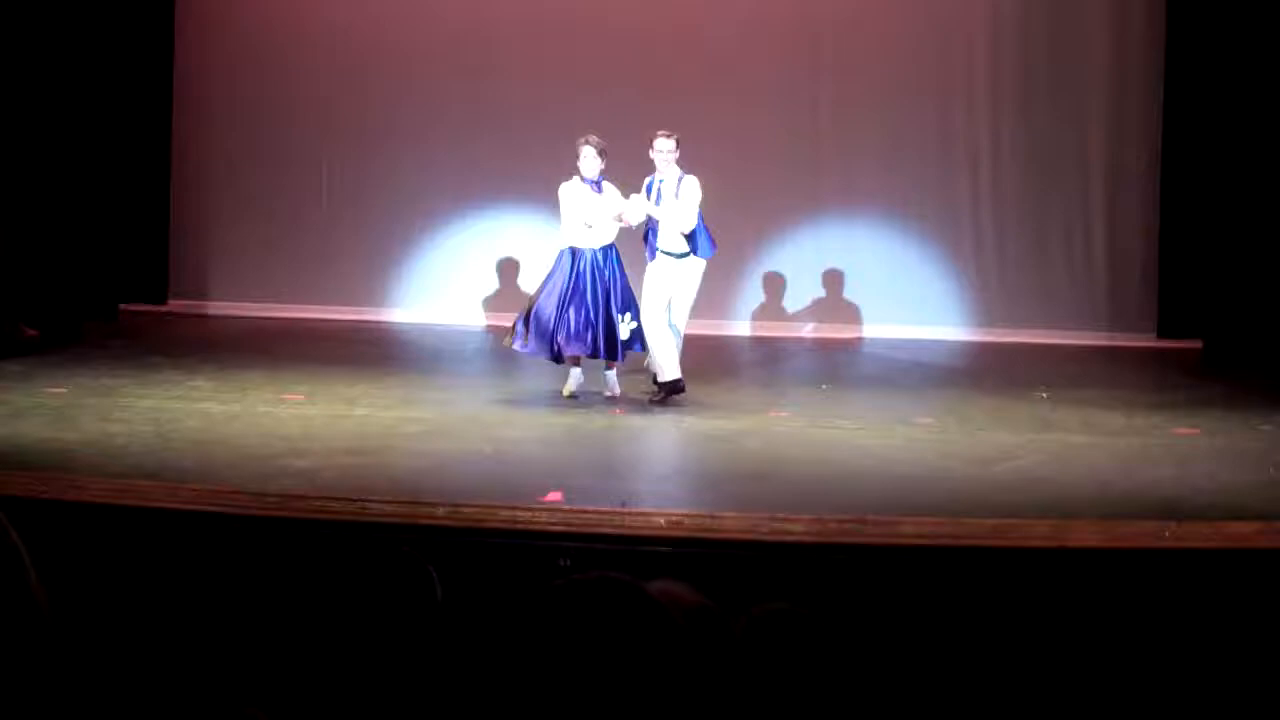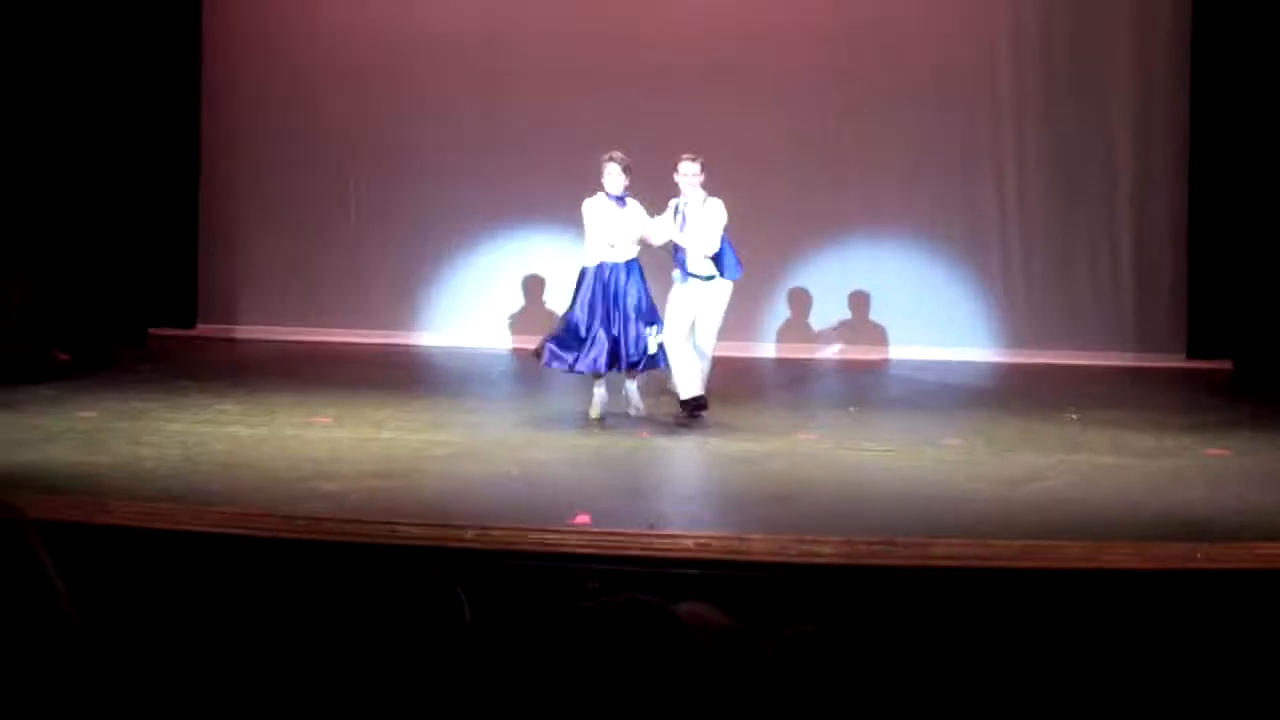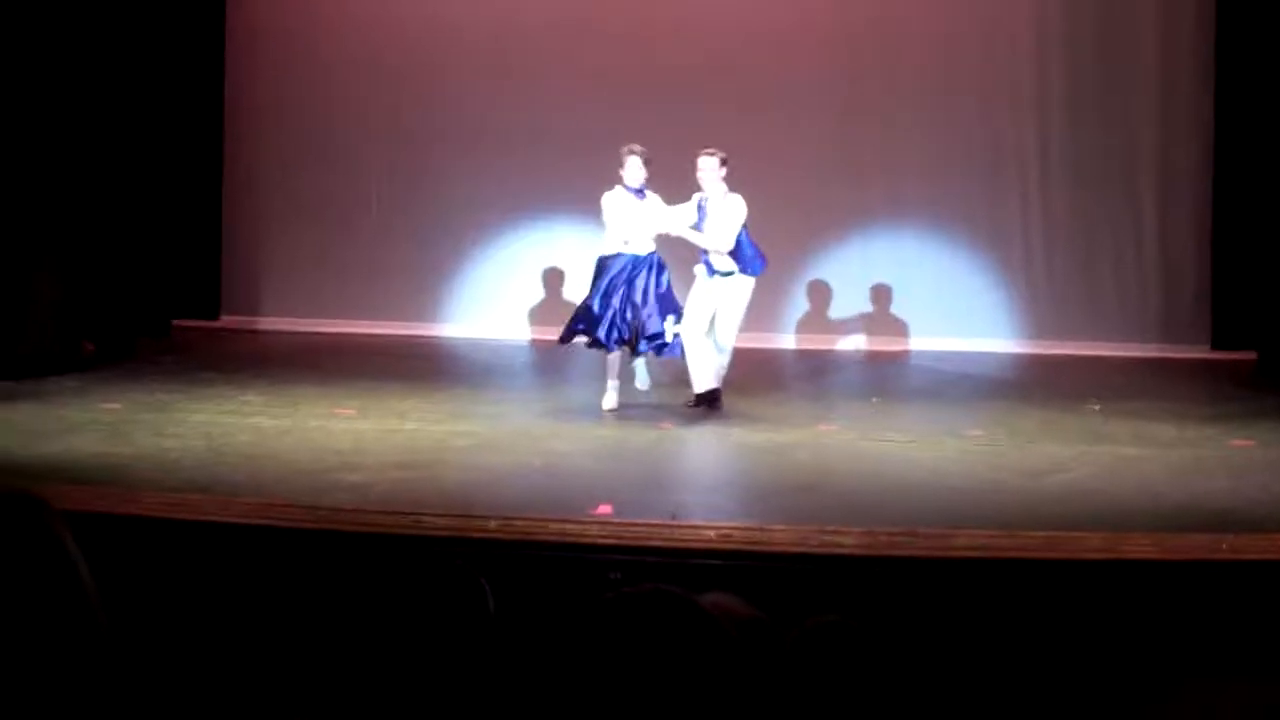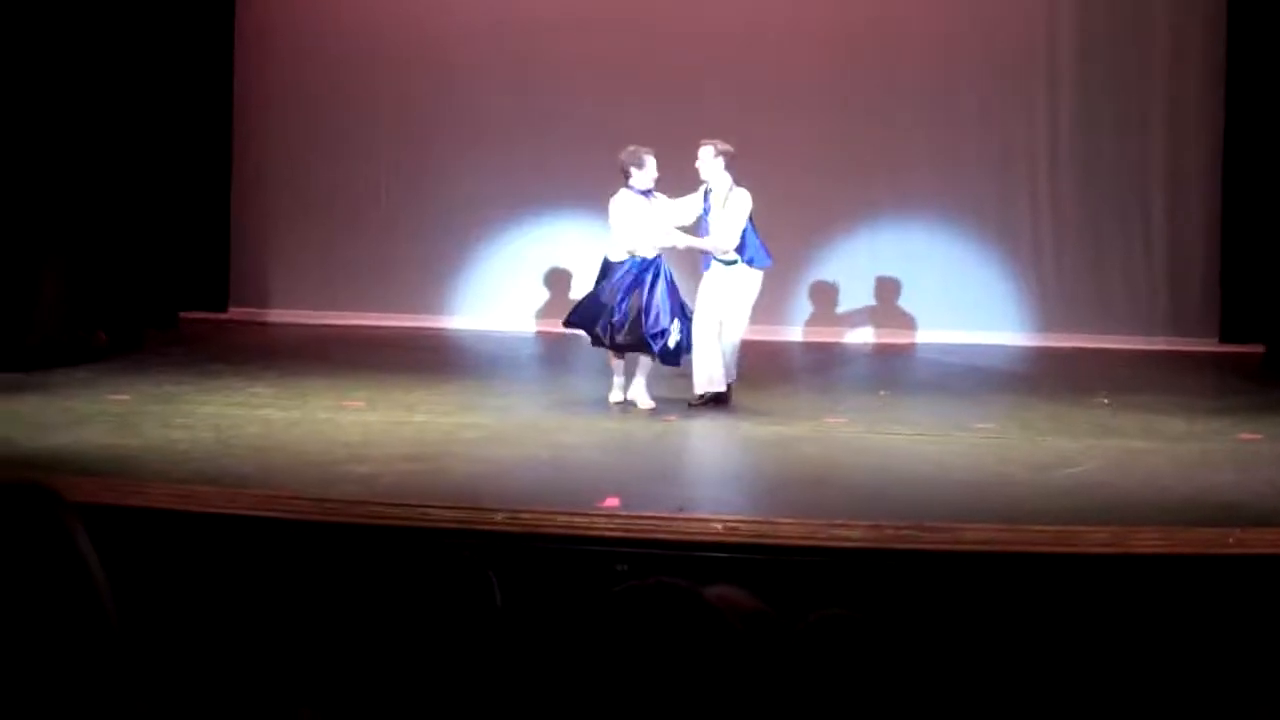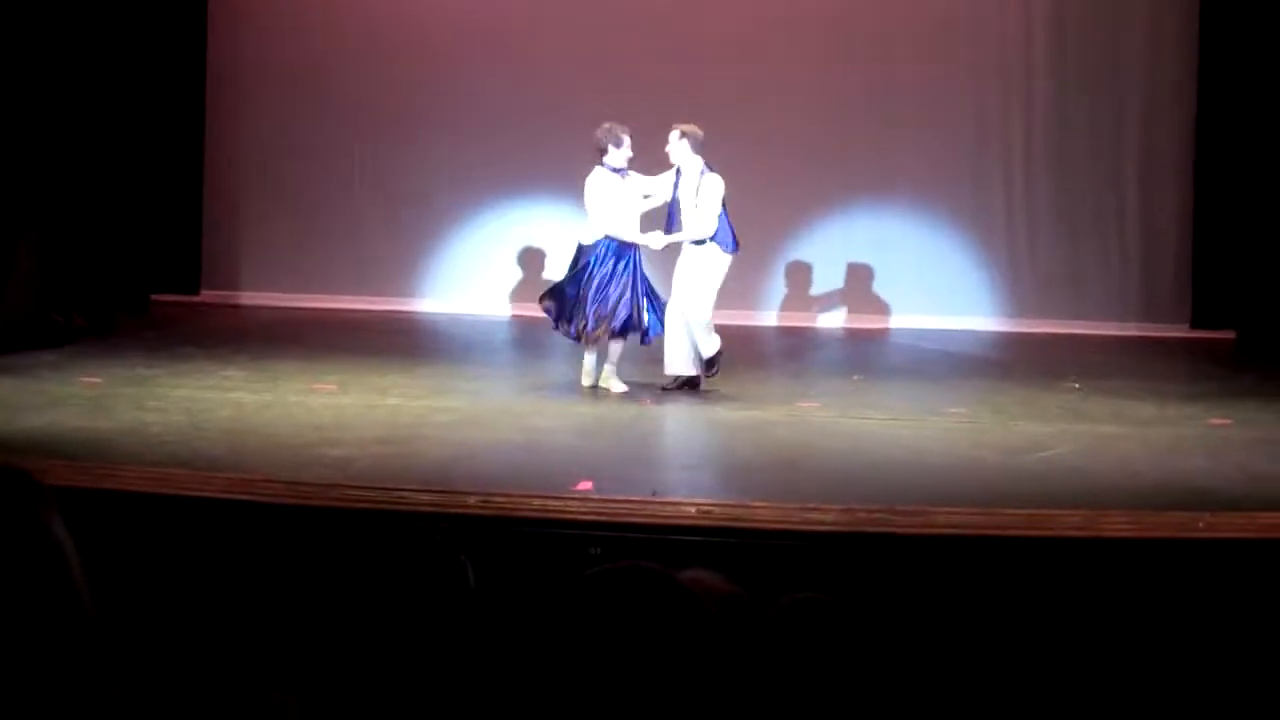
dt=0.1s
person 1, frame 1
left shoulder: (689, 183)
right shoulder: (649, 184)
left elbow: (688, 224)
right elbow: (633, 219)
left wrist: (652, 210)
right wrist: (631, 209)
left hip: (687, 260)
right hip: (659, 259)
left knee: (676, 320)
right knee: (652, 316)
left ankle: (667, 376)
right ankle: (670, 377)
person 1, frame 2
left shoulder: (714, 206)
right shoulder: (674, 206)
left elbow: (710, 247)
right elbow: (658, 238)
left wrist: (675, 235)
right wrist: (656, 229)
left hip: (714, 282)
right hip: (686, 279)
left knee: (703, 342)
right knee: (674, 335)
left ankle: (692, 394)
right ankle: (692, 395)
person 1, frame 3
left shoulder: (734, 203)
right shoulder: (698, 201)
left elbow: (723, 244)
right elbow: (676, 220)
left wrist: (685, 232)
left hip: (736, 277)
right hip: (709, 274)
left knee: (723, 337)
right knee: (691, 327)
left ankle: (713, 386)
right ankle: (707, 388)
person 1, frame 4
left shoulder: (739, 197)
right shoulder: (706, 192)
left elbow: (728, 242)
right elbow: (679, 209)
left wrist: (689, 241)
left hip: (743, 271)
right hip: (717, 267)
left knee: (731, 331)
right knee: (703, 327)
left ankle: (725, 381)
right ankle: (713, 388)
person 1, frame 5
left shoulder: (711, 181)
right shoulder: (681, 173)
left elbow: (706, 228)
left wrist: (667, 239)
left hip: (713, 250)
right hip: (691, 249)
left knee: (695, 307)
right knee: (677, 308)
left ankle: (711, 349)
right ankle: (686, 372)
person 2, frame 1
left shoulder: (611, 191)
right shoulder: (568, 189)
right elbow: (588, 216)
right wrist: (615, 210)
left hip: (604, 260)
right hip: (575, 261)
left knee: (607, 317)
right knee: (567, 317)
left ankle: (610, 376)
right ankle: (575, 374)
person 2, frame 2
left shoulder: (635, 207)
right shoulder: (591, 205)
right elbow: (610, 237)
left wrist: (646, 233)
right wrist: (636, 232)
left hip: (628, 275)
right hip: (599, 275)
left knee: (632, 334)
right knee: (596, 335)
left ankle: (631, 389)
right ankle: (599, 393)
person 2, frame 3
left shoulder: (653, 200)
right shoulder: (612, 198)
left elbow: (667, 224)
right elbow: (625, 233)
right wrist: (653, 227)
left hip: (647, 266)
right hip: (618, 265)
left knee: (651, 323)
right knee: (615, 326)
left ankle: (640, 359)
right ankle: (612, 387)
person 2, frame 4
left shoulder: (659, 201)
right shoulder: (619, 202)
left elbow: (672, 231)
right elbow: (631, 243)
right wrist: (667, 239)
left hip: (652, 270)
right hip: (625, 269)
left knee: (656, 326)
right knee: (620, 327)
left ankle: (639, 384)
right ankle: (618, 383)
person 2, frame 5
left shoulder: (624, 178)
right shoulder: (597, 181)
left elbow: (633, 208)
right elbow: (608, 224)
right wrist: (643, 239)
left hip: (624, 252)
right hip: (603, 251)
left knee: (623, 311)
right knee: (599, 311)
left ankle: (609, 373)
right ankle: (589, 360)
